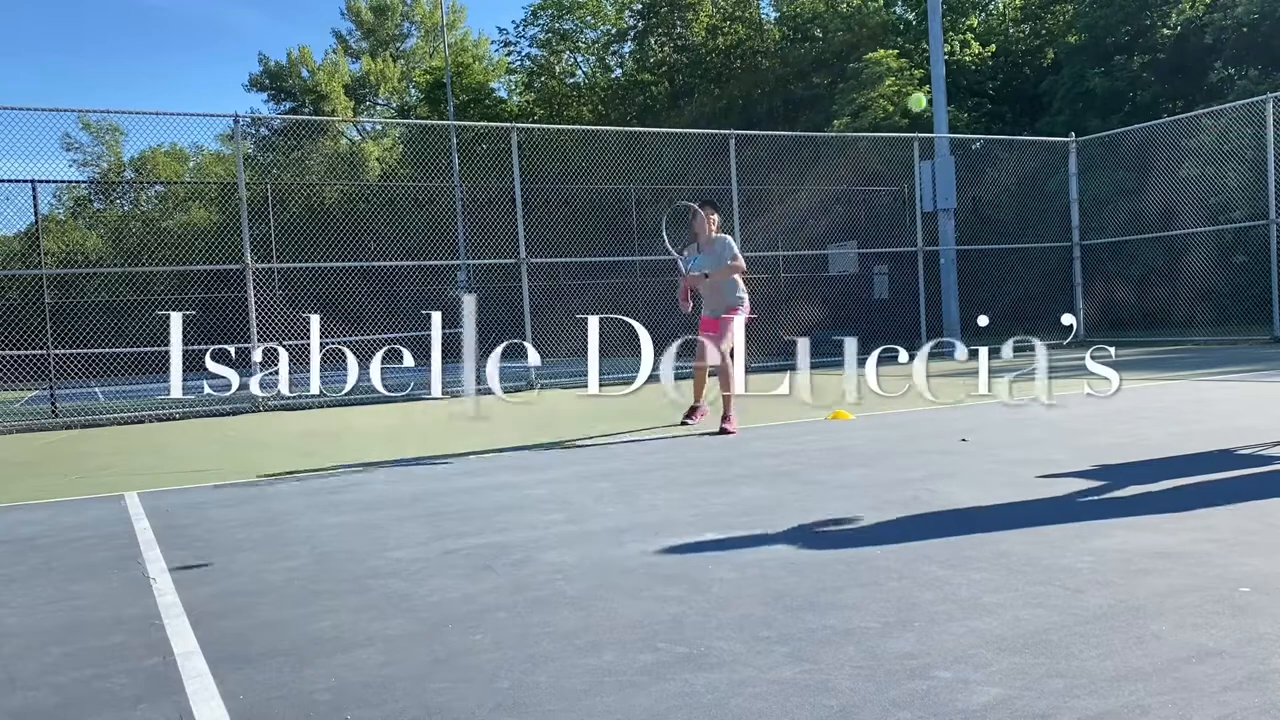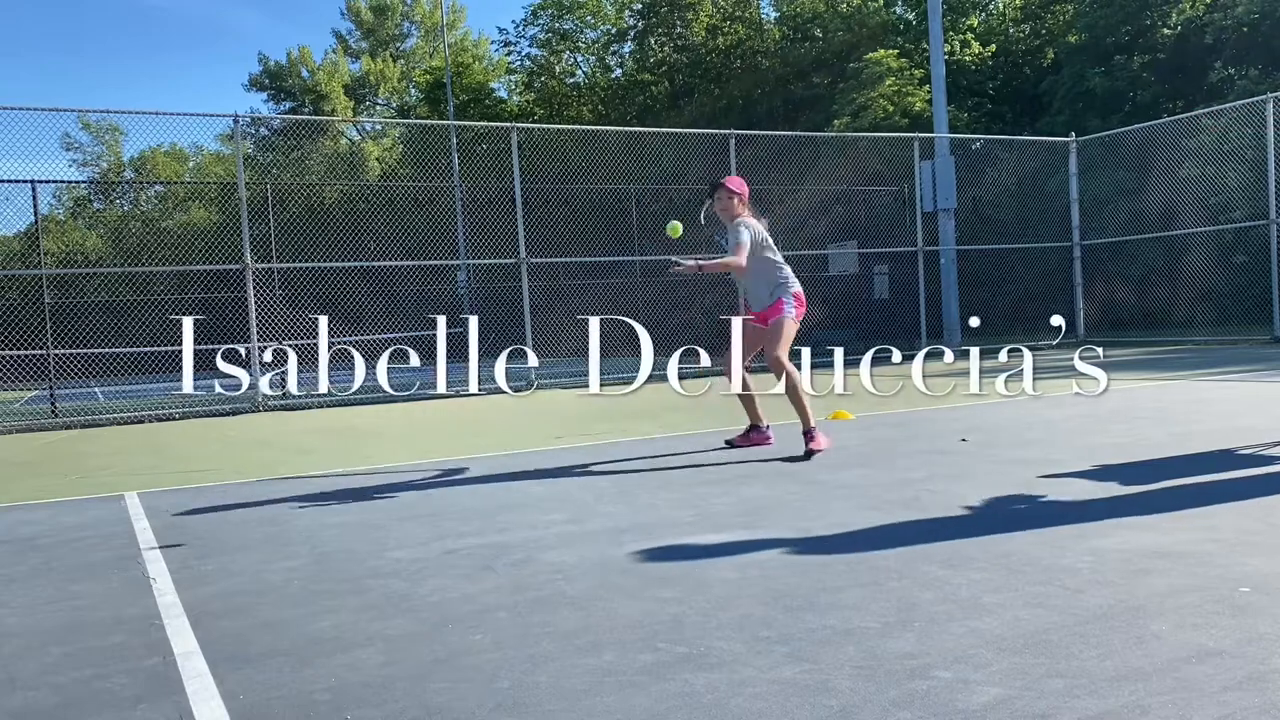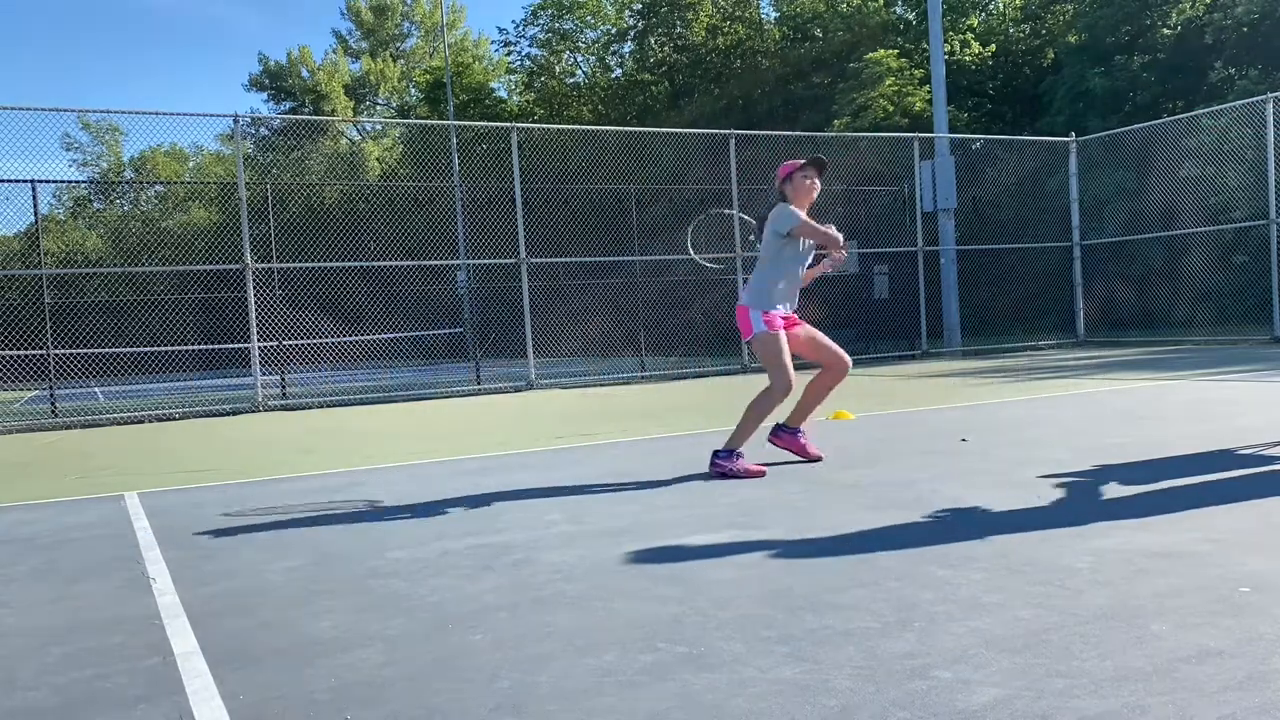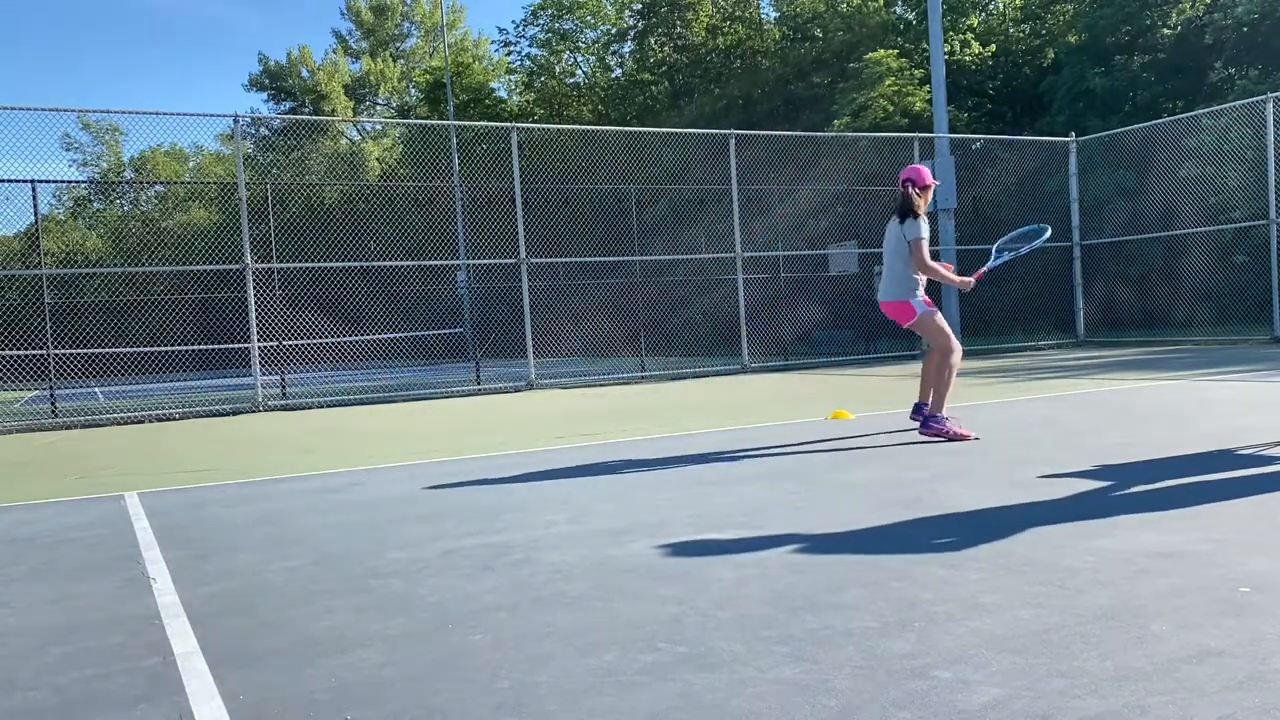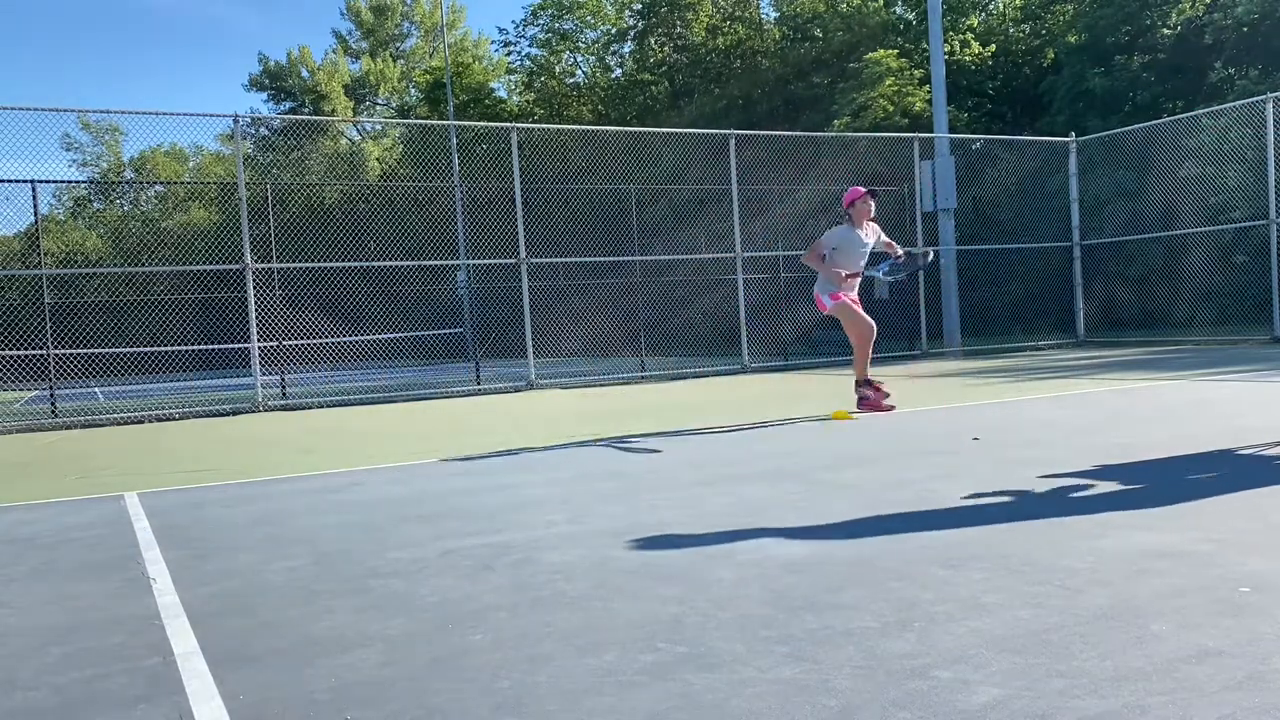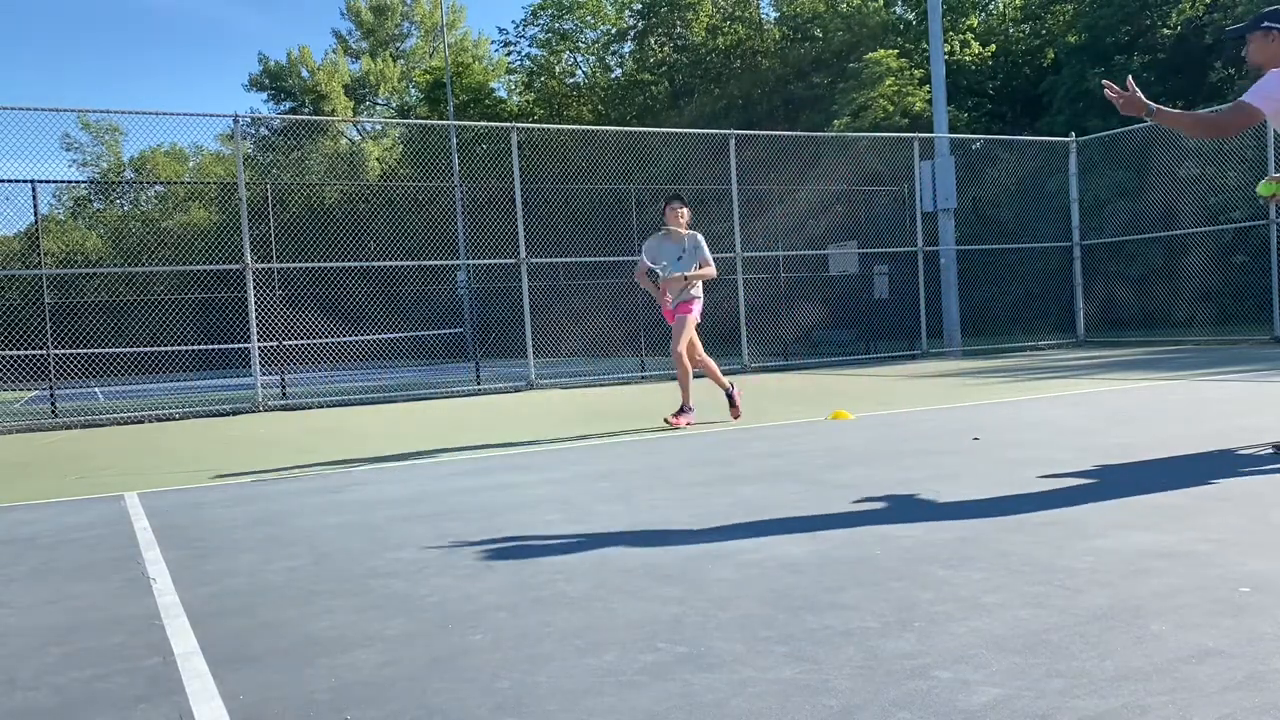
dt=0.7s
person 1, frame 1
left shoulder: (725, 242)
right shoulder: (690, 253)
left elbow: (740, 268)
right elbow: (686, 288)
left wrist: (704, 275)
right wrist: (685, 300)
left hip: (735, 307)
right hip: (710, 313)
left knee: (721, 352)
right knee: (700, 365)
left ankle: (728, 414)
right ankle: (697, 404)
person 1, frame 2
left shoulder: (742, 227)
right shoulder: (736, 229)
left elbow: (738, 262)
left wrist: (698, 266)
left hip: (785, 298)
right hip: (760, 308)
left knee: (776, 359)
right knee: (730, 364)
left ankle: (812, 432)
right ankle: (759, 427)
person 1, frame 3
left shoulder: (803, 222)
right shoulder: (783, 214)
right elbow: (833, 240)
left wrist: (821, 265)
right wrist: (833, 246)
left hip: (782, 311)
right hip: (760, 309)
left knee: (840, 364)
right knee: (782, 383)
left ankle: (789, 430)
right ankle: (727, 455)
person 1, frame 4
left shoulder: (897, 220)
right shoulder: (917, 220)
right elbow: (922, 264)
left wrist: (937, 269)
right wrist: (957, 281)
left hip: (891, 297)
right hip: (905, 297)
left knee: (940, 345)
right knee: (951, 349)
left ankle: (923, 406)
right ankle: (935, 418)
person 1, frame 5
left shoulder: (874, 230)
right shoulder: (839, 233)
left elbow: (890, 247)
right elbow: (809, 255)
left wrist: (897, 252)
right wrist: (832, 273)
left hip: (851, 293)
right hip: (829, 292)
left knee: (861, 342)
right knee: (868, 328)
left ankle: (865, 397)
right ankle: (862, 382)
person 1, frame 6
left shoulder: (695, 238)
right shoulder: (654, 242)
left elbow: (711, 270)
right elbow: (639, 273)
left wrist: (682, 277)
right wrist: (656, 292)
left hip: (691, 300)
right hip: (670, 305)
left knee: (676, 350)
right knee: (696, 356)
left ankle: (687, 409)
right ankle: (729, 390)
